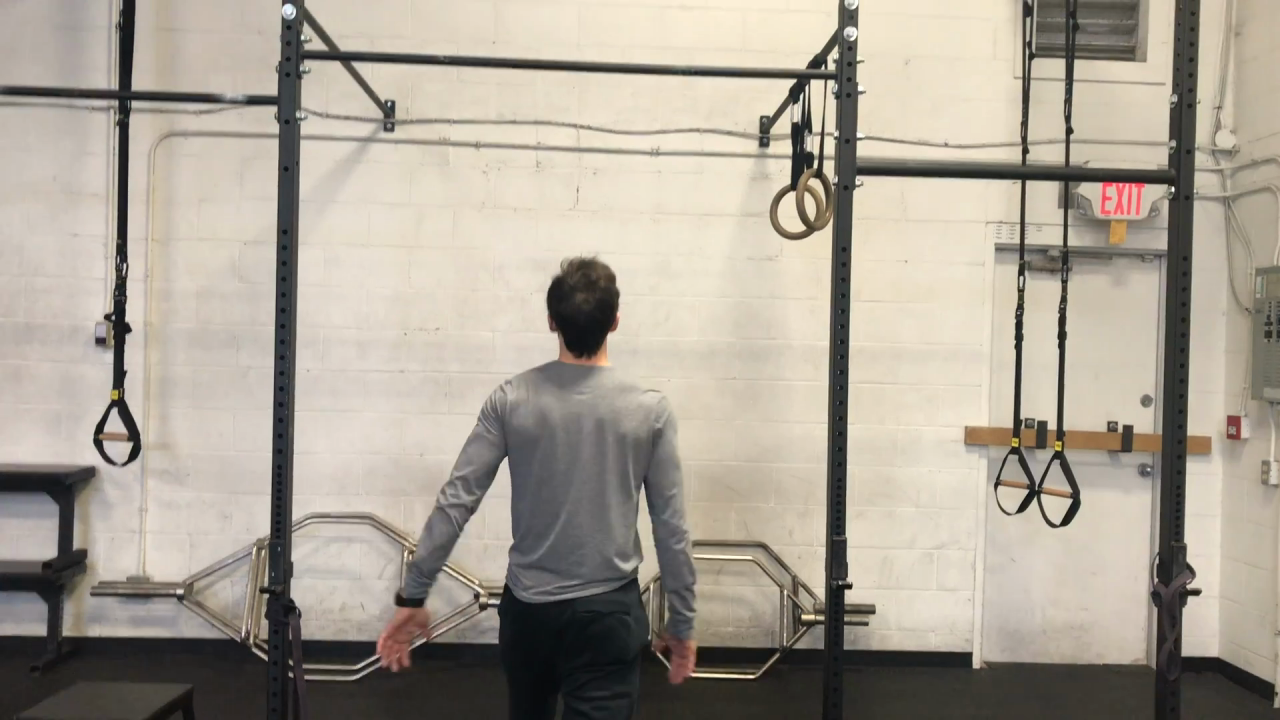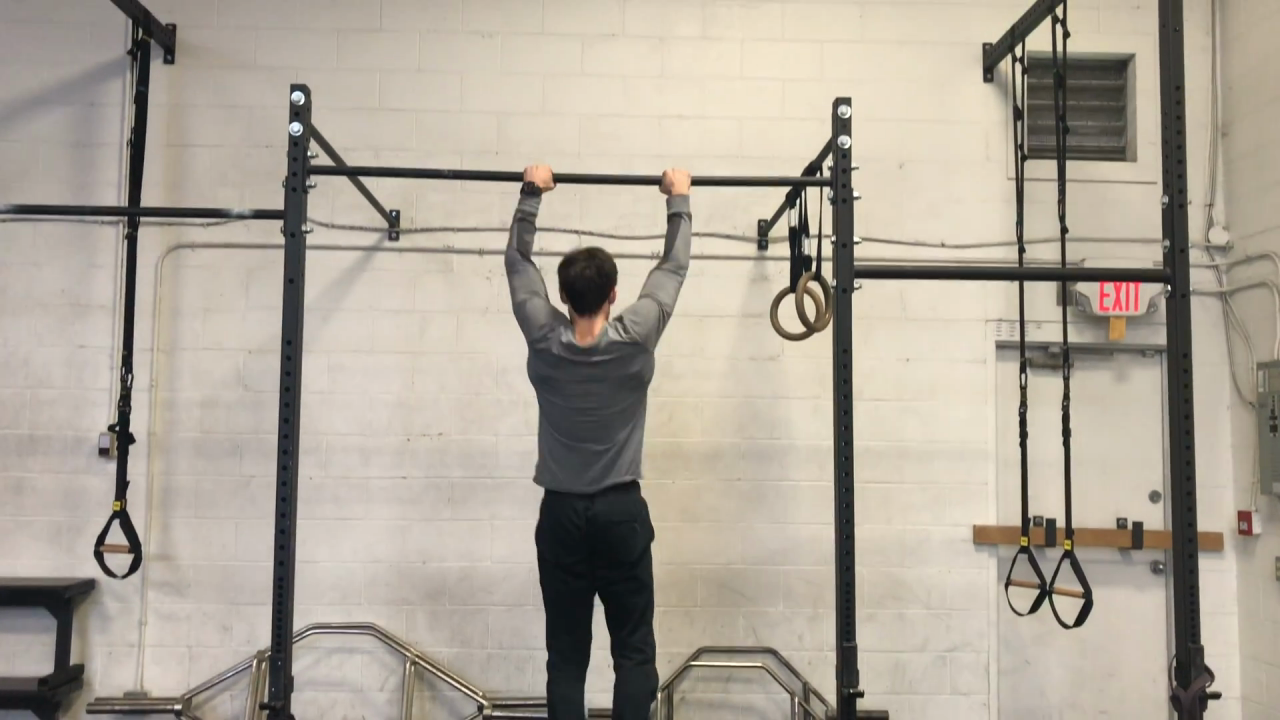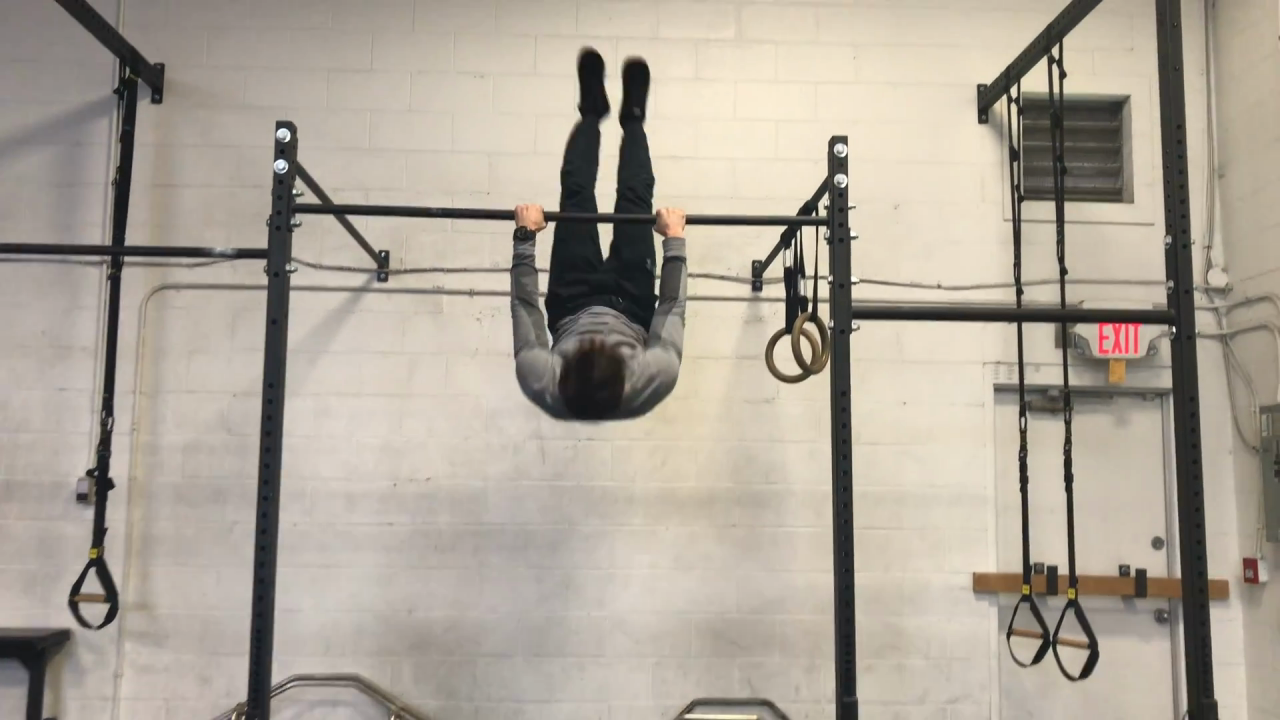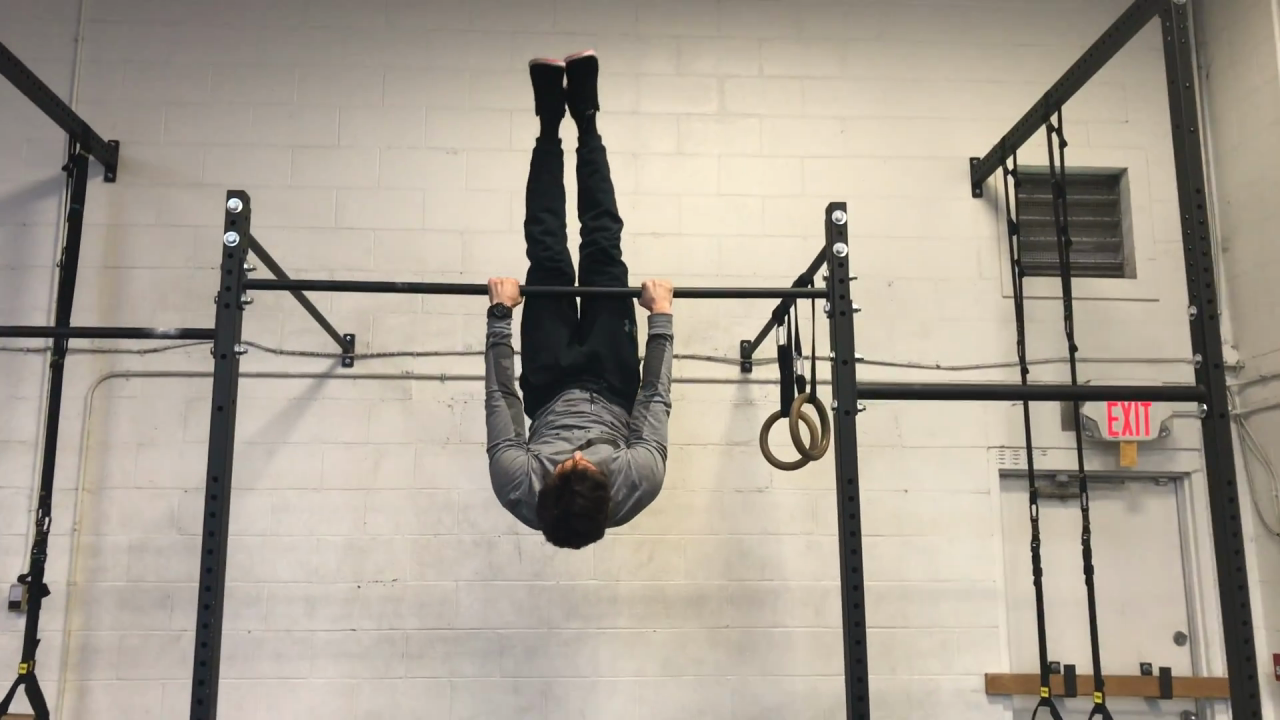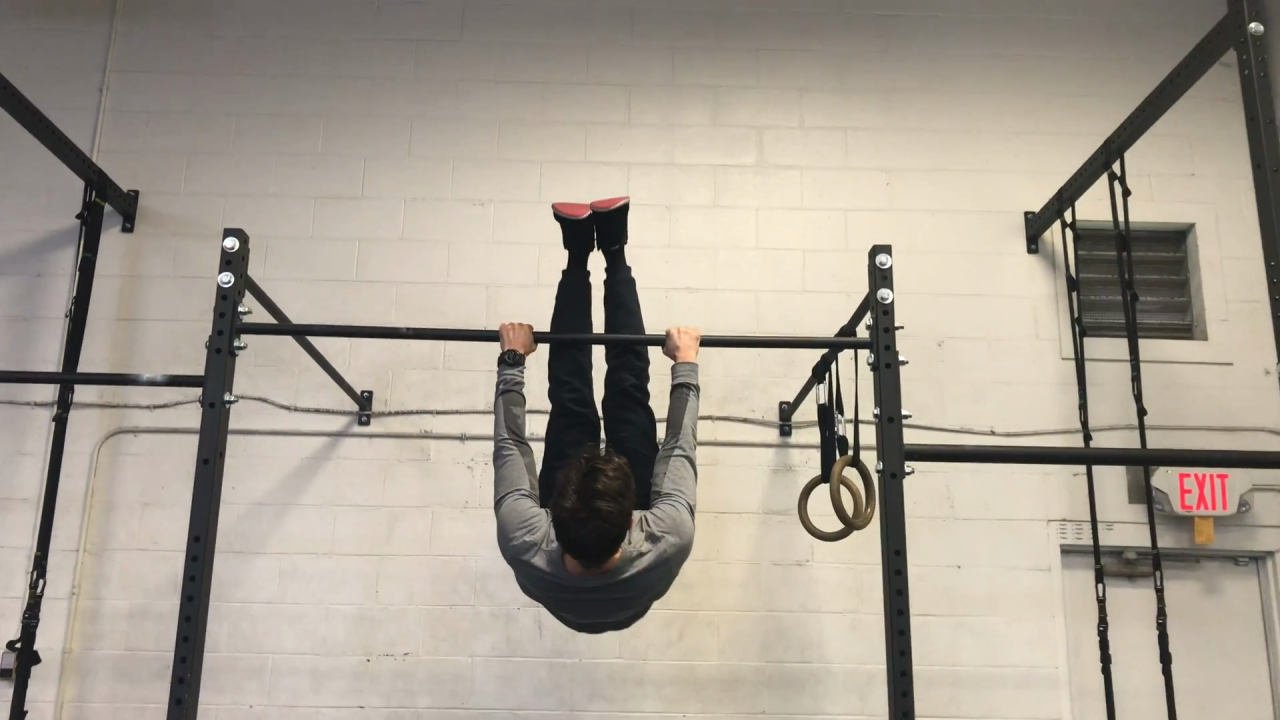
dt=1s
person 1, frame 1
left shoulder: (510, 401)
right shoulder: (647, 408)
left elbow: (456, 497)
right elbow: (672, 523)
left wrist: (412, 594)
right wrist: (681, 619)
left hip: (527, 606)
right hip: (608, 609)
person 1, frame 2
left shoulder: (542, 339)
right shoulder: (636, 338)
left elbow: (517, 261)
right elbow: (673, 266)
left wrist: (532, 192)
right wrist: (678, 198)
left hip: (560, 514)
right hip: (621, 511)
left knee: (566, 658)
right knee: (633, 654)
person 1, frame 3
left shoulder: (542, 385)
right shoulder: (653, 381)
left elbow: (524, 306)
right elbow: (671, 310)
left wrist: (525, 237)
right wrist: (674, 241)
left hip: (573, 309)
right hip: (628, 311)
left knee: (576, 196)
right knee: (635, 200)
left ankle: (593, 113)
right ankle: (632, 117)
person 1, frame 4
left shoulder: (519, 493)
right shoulder: (638, 488)
left elbow: (500, 396)
right elbow: (656, 397)
left wrist: (500, 314)
right wrist: (661, 318)
left hip: (551, 393)
right hip: (610, 393)
left knee: (548, 265)
right knee: (603, 261)
left ankle: (552, 124)
right ankle: (585, 121)
person 1, frame 5
left shoulder: (527, 550)
right shoulder: (665, 547)
left elbow: (510, 445)
right elbow: (679, 447)
left wrist: (512, 361)
right wrist: (685, 367)
left knee: (570, 404)
right knee: (629, 396)
left ankle: (578, 255)
right ankle: (613, 254)
